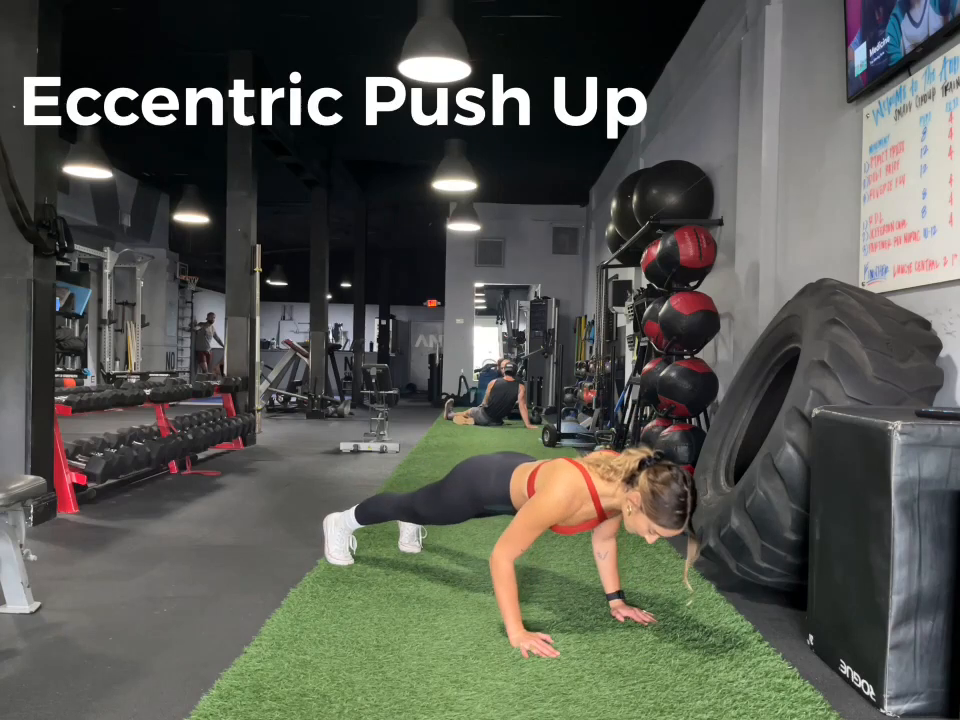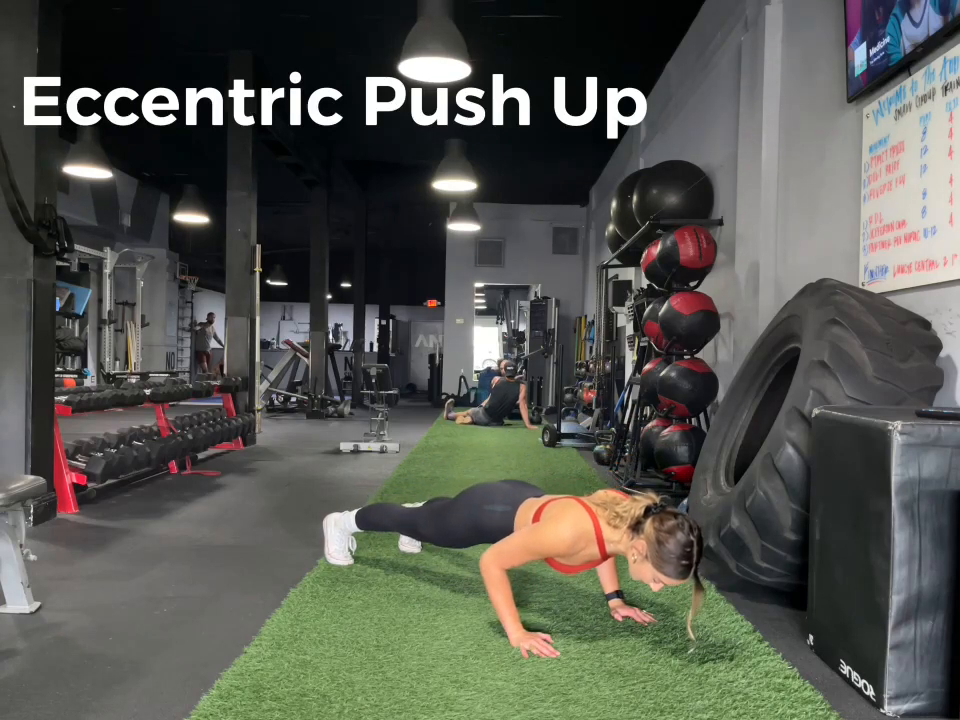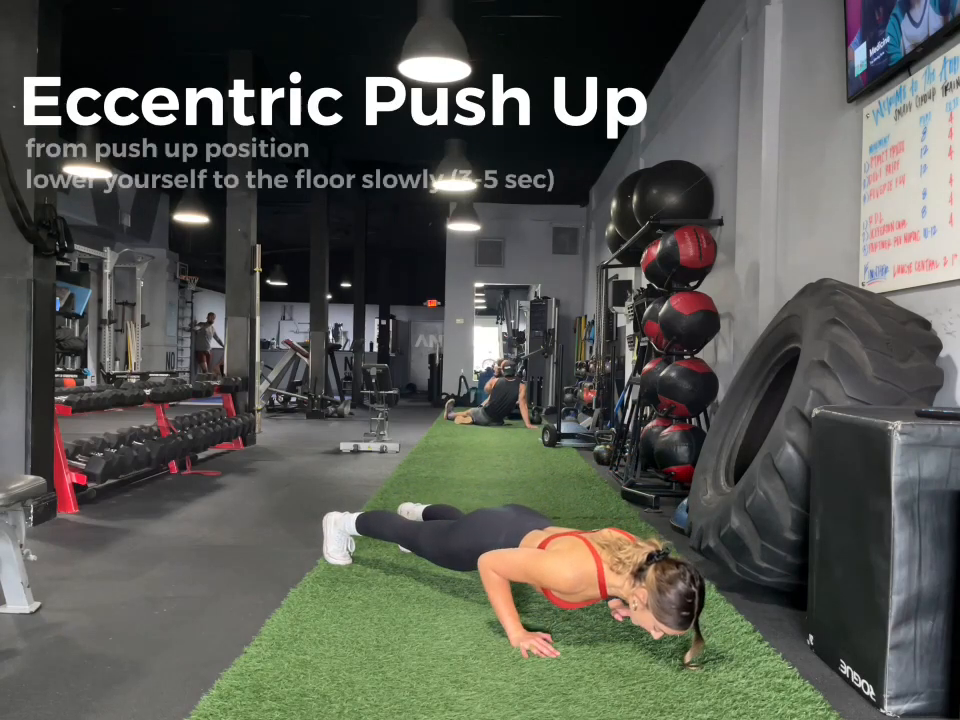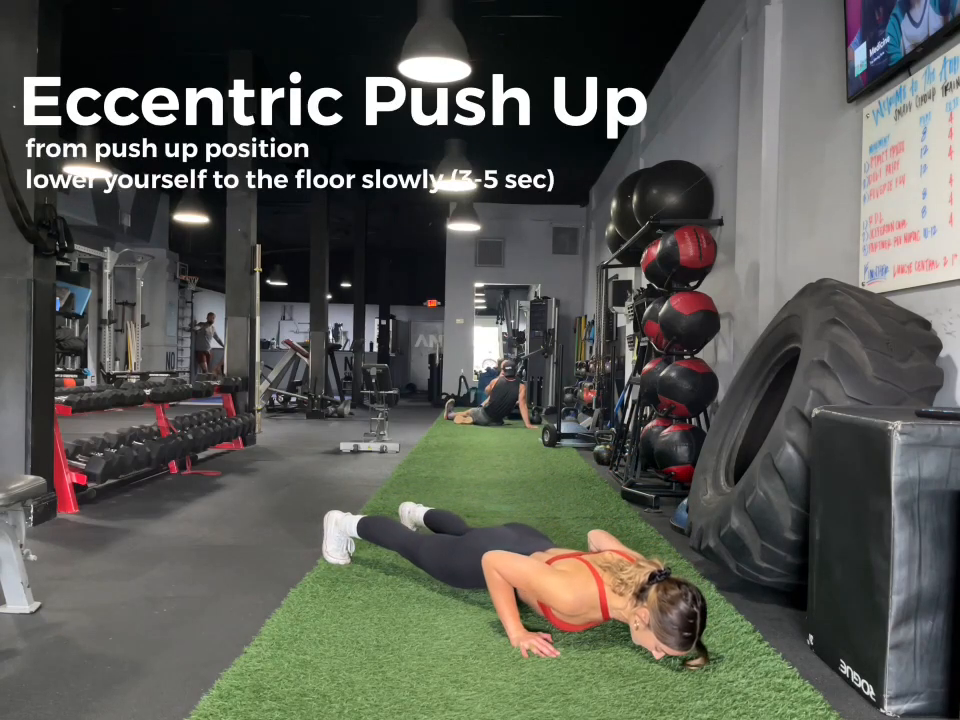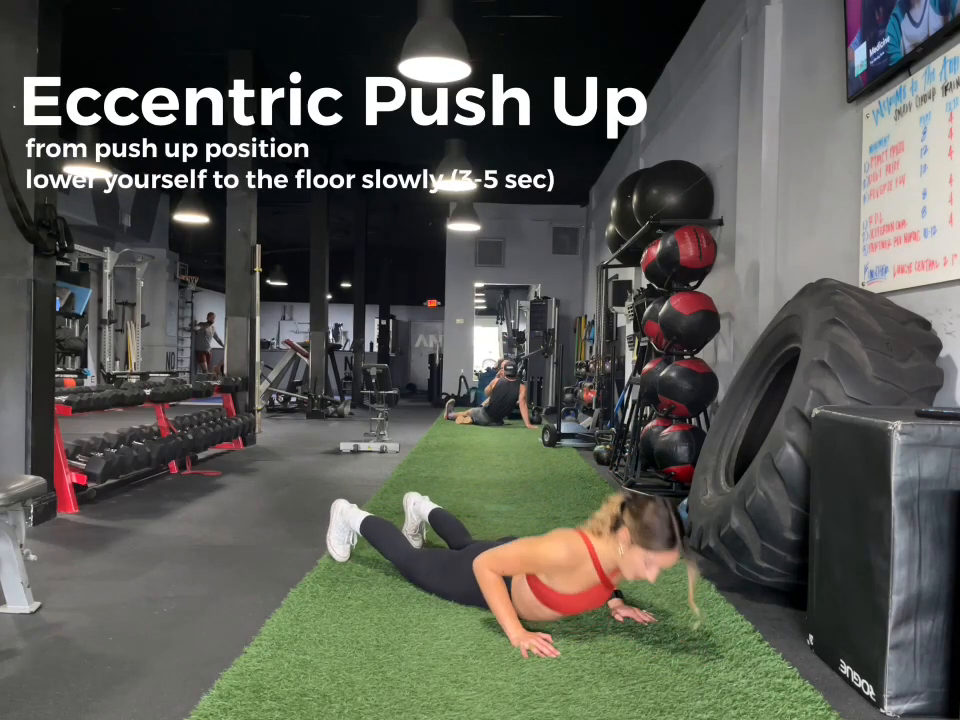
dt=1s
person 1, frame 1
left shoulder: (626, 482)
right shoulder: (566, 492)
left elbow: (604, 539)
right elbow: (501, 557)
left wrist: (615, 599)
right wrist: (517, 632)
left hip: (517, 474)
right hip: (483, 484)
right knee: (409, 505)
left ankle: (412, 528)
right ankle: (342, 522)
person 1, frame 2
left shoulder: (632, 516)
right shoulder: (571, 532)
right elbow: (491, 563)
left wrist: (614, 599)
right wrist: (516, 633)
left hip: (523, 502)
right hip: (487, 515)
right knee: (412, 525)
left ankle: (416, 508)
right ankle: (343, 522)
person 1, frame 3
left shoulder: (638, 556)
right shoulder: (573, 573)
right elbow: (489, 564)
left wrist: (613, 600)
right wrist: (516, 634)
left hip: (526, 528)
right hip: (490, 541)
left knee: (459, 520)
right knee: (413, 537)
left ankle: (416, 511)
right ankle: (343, 522)
person 1, frame 4
left shoulder: (638, 570)
right shoulder: (575, 597)
left elbow: (596, 536)
right elbow: (493, 563)
right wrist: (516, 634)
left hip: (529, 545)
right hip: (491, 556)
left knee: (465, 533)
right knee: (413, 546)
left ankle: (417, 512)
right ankle: (345, 523)
person 1, frame 5
left shoulder: (620, 541)
right shoulder: (567, 551)
right elbow: (486, 567)
left wrist: (615, 600)
right wrist: (517, 634)
left hip: (525, 573)
right hip: (489, 578)
left knee: (466, 545)
right knee: (413, 563)
left ankle: (421, 508)
right ankle: (353, 519)
